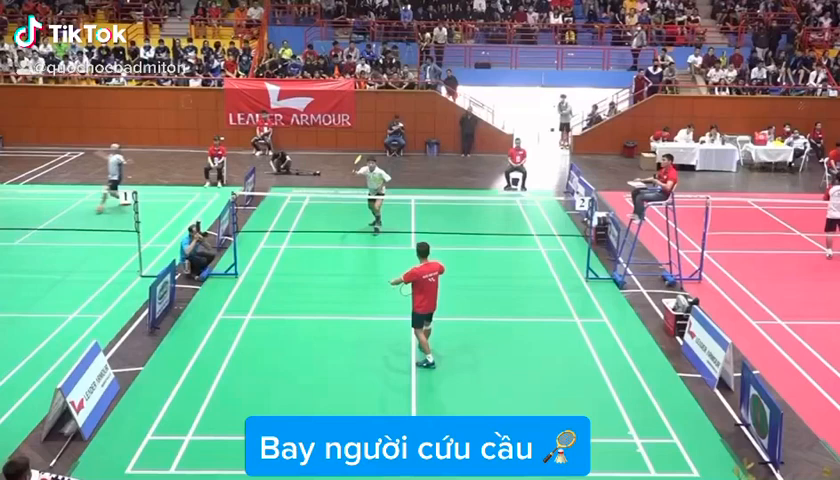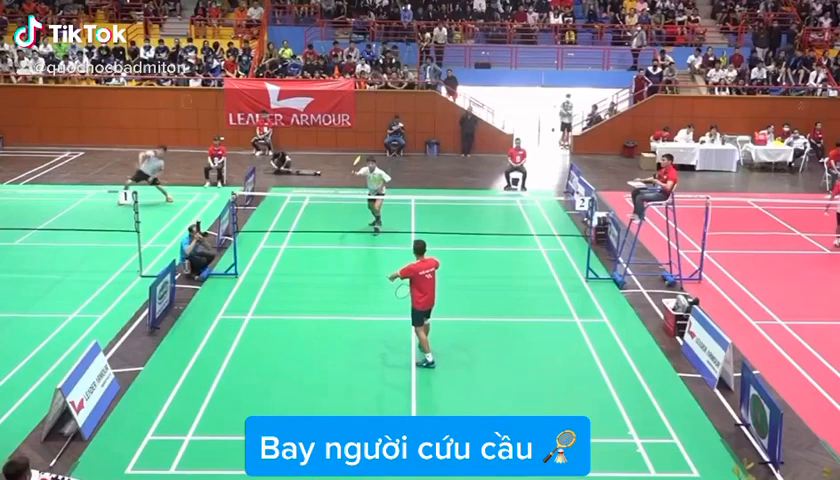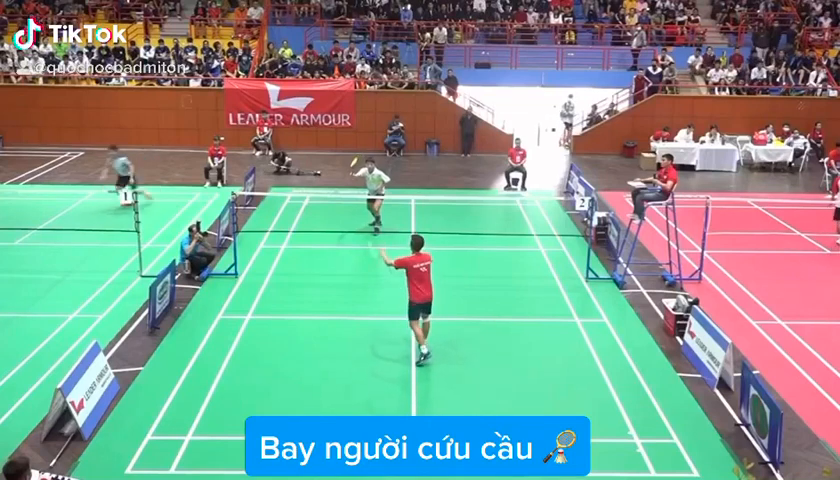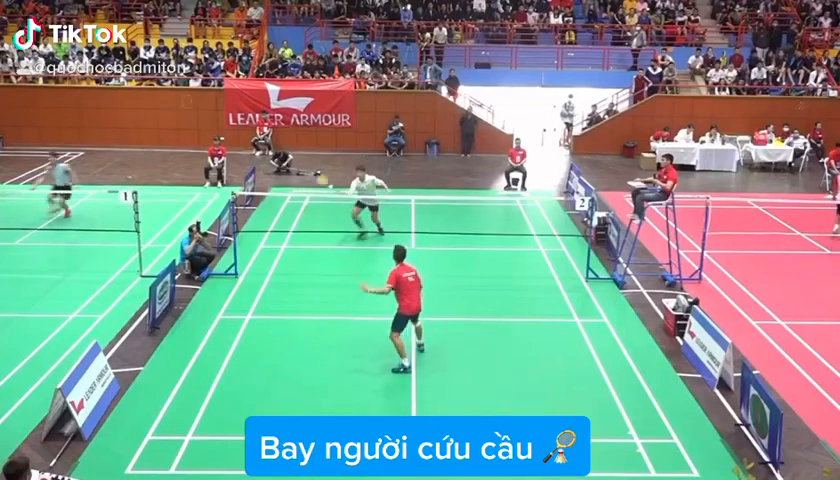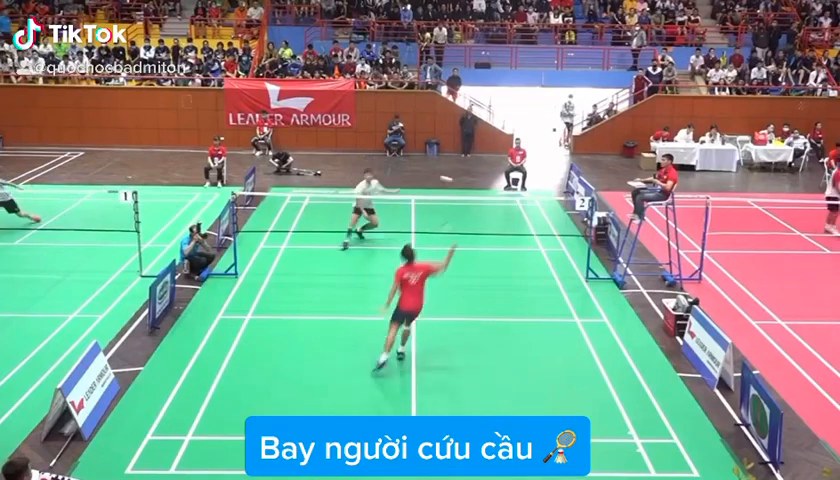
dt=0.5s
person 1, frame 1
left shoulder: (416, 271)
right shoulder: (437, 265)
left elbow: (399, 281)
right elbow: (442, 271)
left wrist: (392, 282)
left hip: (419, 307)
right hip: (432, 305)
left knee: (418, 332)
right knee: (428, 325)
left ankle: (430, 360)
right ankle: (424, 345)
person 1, frame 2
left shoulder: (412, 268)
right shoulder: (432, 262)
left elbow: (395, 275)
left wrist: (390, 277)
left hip: (418, 304)
right hip: (430, 301)
left knee: (419, 330)
right knee: (426, 321)
left ankle: (429, 359)
right ankle: (424, 344)
person 1, frame 3
left shoulder: (407, 261)
right shoulder: (428, 257)
left elbow: (389, 262)
left wrist: (382, 253)
left hip: (416, 298)
right hip: (428, 296)
left knee: (414, 324)
right knee: (425, 318)
left ankle: (424, 351)
right ankle: (424, 343)
person 1, frame 4
left shoulder: (395, 272)
right shoulder: (412, 269)
left elbow: (386, 290)
right elbow: (420, 286)
left wrist: (369, 290)
left hip: (405, 309)
right hip: (417, 306)
left knee: (394, 335)
right knee: (416, 322)
left ankle: (405, 364)
right ankle: (420, 344)
person 1, frame 5
left shoulder: (400, 271)
right shoulder: (423, 267)
left elbow: (393, 291)
right elbow: (442, 268)
left wrist: (387, 305)
right wrist: (450, 254)
left hip: (404, 307)
right hip: (417, 308)
left knee: (393, 330)
right knee: (407, 324)
left ankle: (383, 358)
right ankle: (401, 350)
